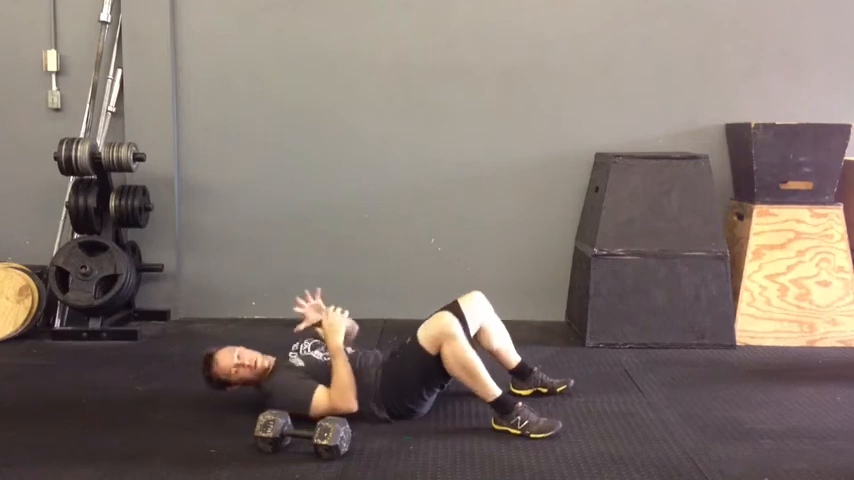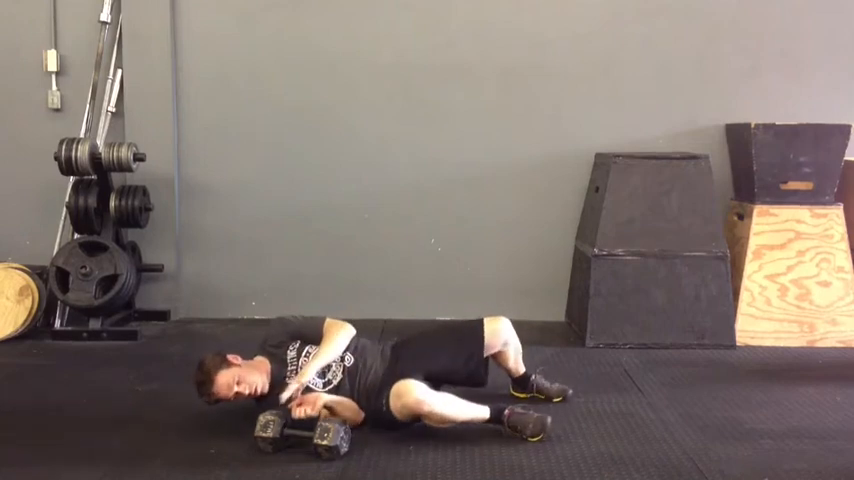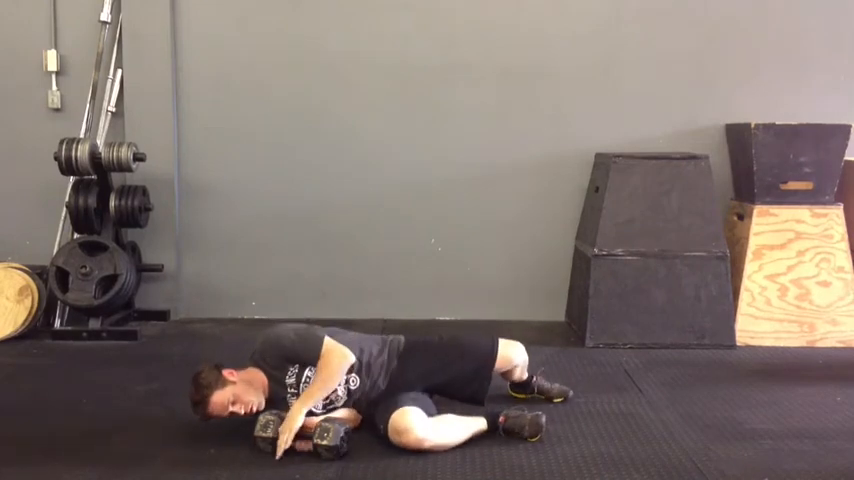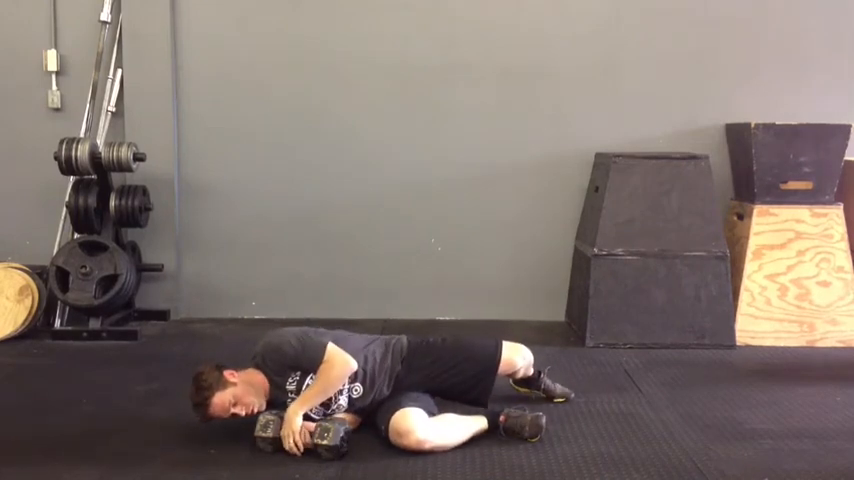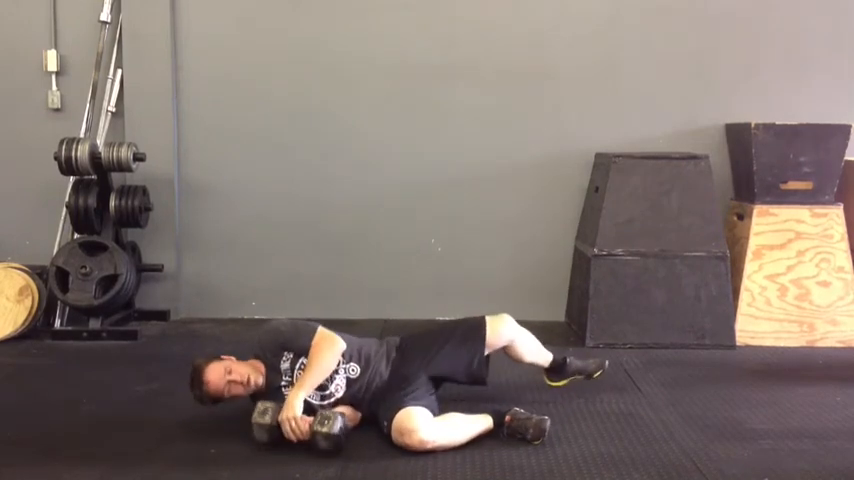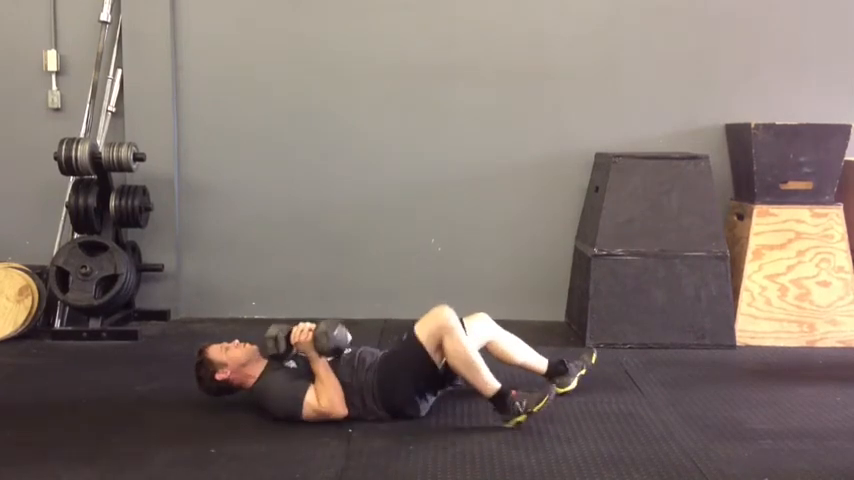
dt=0.7s
person 1, frame 1
left shoulder: (291, 352)
right shoulder: (279, 387)
left elbow: (351, 330)
right elbow: (346, 404)
left wrist: (325, 317)
right wrist: (333, 344)
left hip: (392, 363)
right hip: (397, 394)
left knee: (475, 301)
right knee: (445, 324)
left ankle: (525, 377)
right ankle: (507, 411)
person 1, frame 2
left shoulder: (279, 335)
right shoulder: (276, 404)
left elbow: (343, 330)
right elbow: (354, 415)
left wrist: (309, 370)
right wrist: (325, 401)
left hip: (395, 355)
right hip: (384, 400)
left knee: (499, 329)
right knee: (414, 396)
left ankle: (524, 383)
right ankle: (500, 415)
person 1, frame 3
left shoulder: (273, 344)
right shoulder: (273, 406)
left elbow: (340, 356)
right elbow: (353, 414)
left wrist: (299, 410)
right wrist: (315, 423)
left hip: (401, 358)
right hip: (382, 399)
left knee: (514, 354)
right knee: (411, 433)
left ankle: (524, 385)
right ankle: (496, 421)
person 1, frame 4
left shoulder: (276, 349)
right shoulder: (275, 405)
left elbow: (343, 364)
right elbow: (349, 415)
left wrist: (297, 410)
right wrist: (311, 428)
left hip: (405, 359)
right hip: (386, 400)
left knee: (519, 357)
right knee: (411, 435)
left ankle: (531, 382)
right ankle: (494, 420)
person 1, frame 5
left shoulder: (273, 339)
left elbow: (333, 342)
right elbow: (351, 417)
left wrist: (299, 391)
right wrist: (304, 413)
left hip: (402, 355)
right hip: (385, 396)
left knee: (502, 325)
right knee: (415, 434)
left ankle: (557, 368)
right ankle: (500, 420)
person 1, frame 6
left shoulder: (280, 358)
right shoulder: (273, 391)
right elbow: (336, 408)
left wrist: (310, 333)
right wrist: (312, 354)
left hip: (393, 364)
right hip: (393, 391)
left knee: (481, 322)
right knee: (443, 317)
left ankle: (556, 373)
right ankle: (506, 402)
